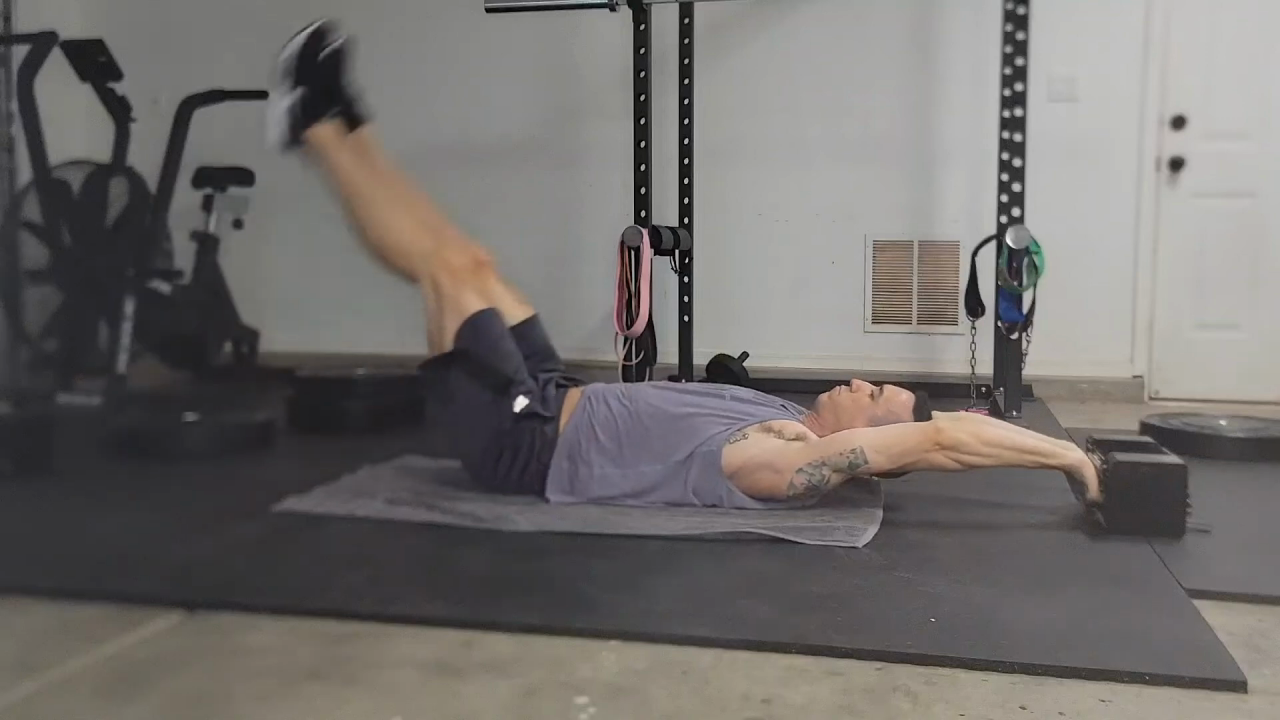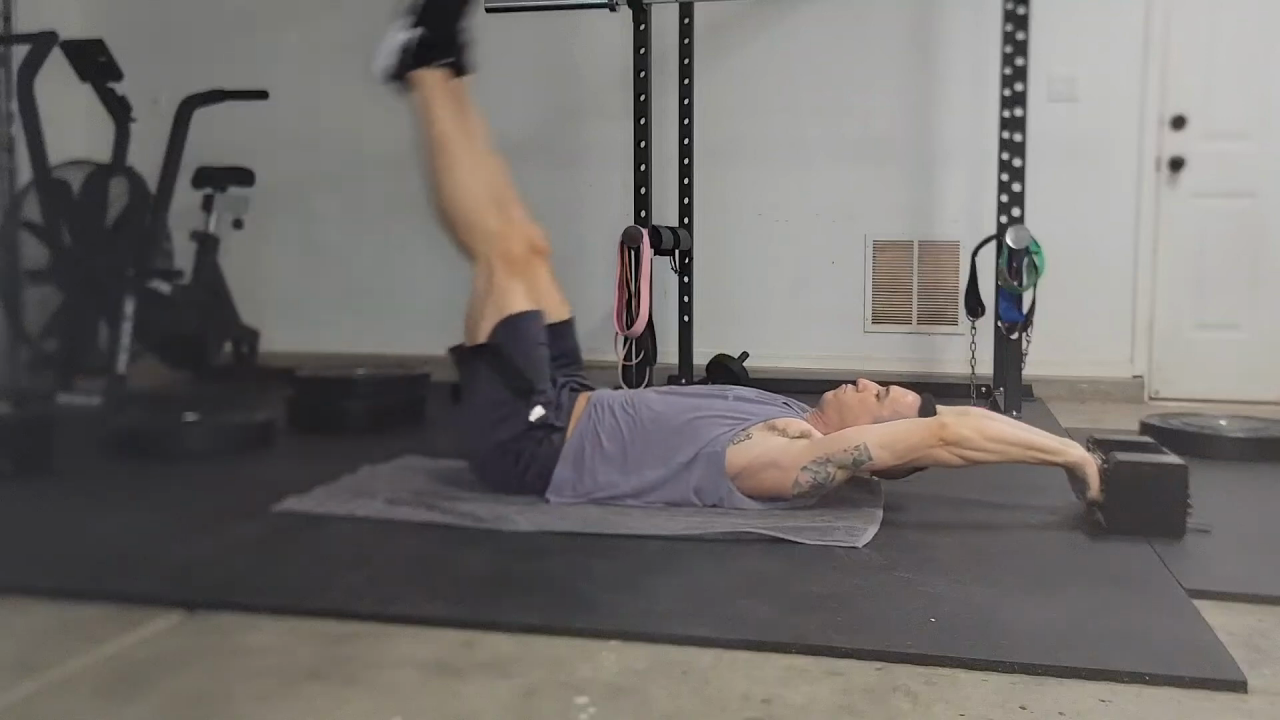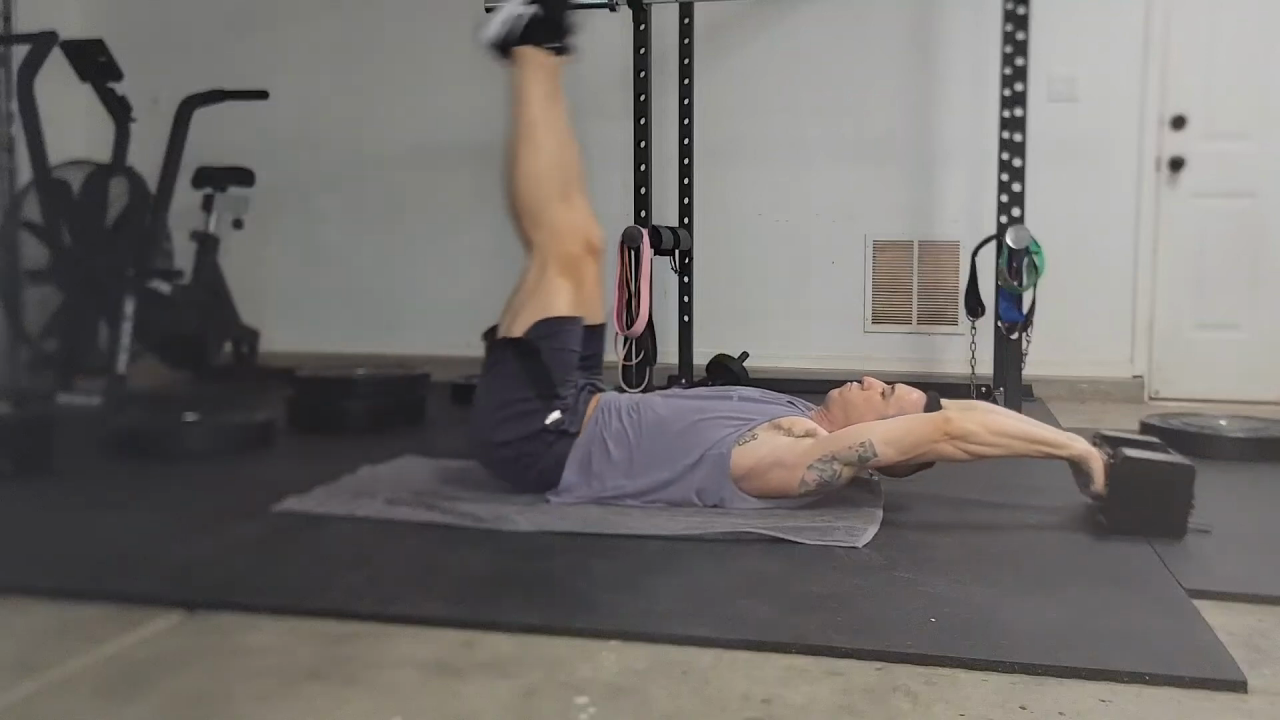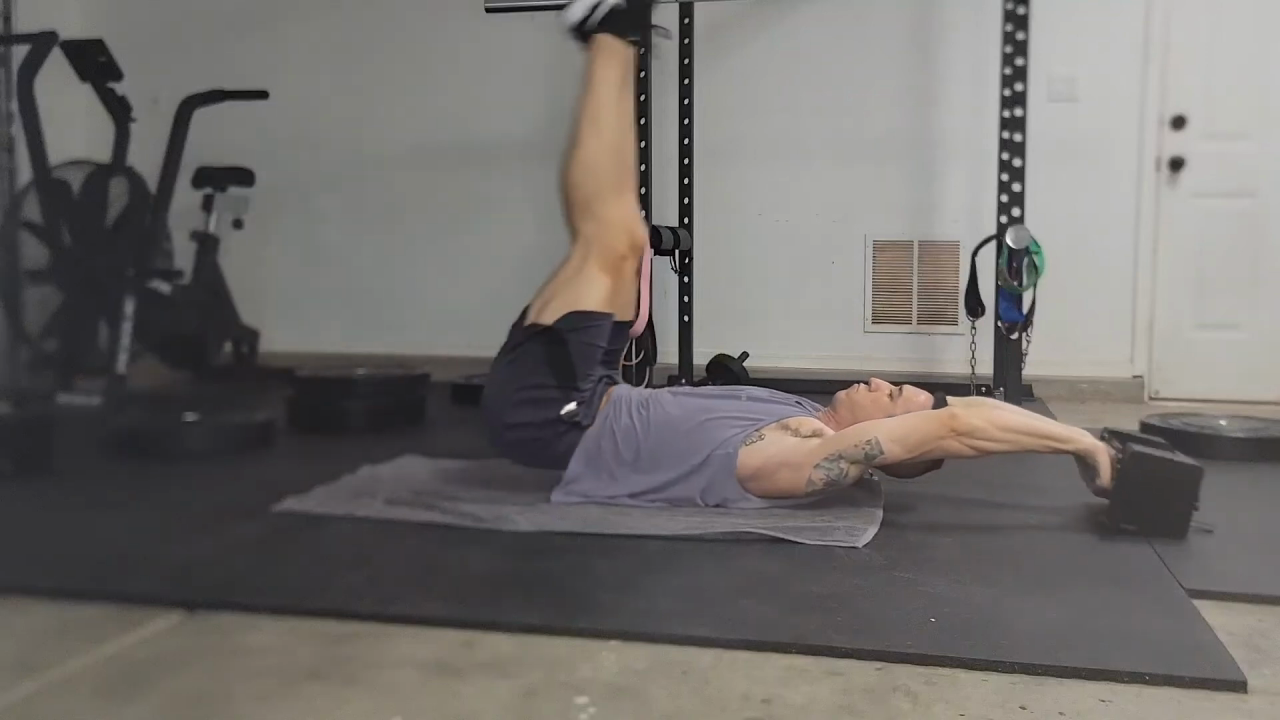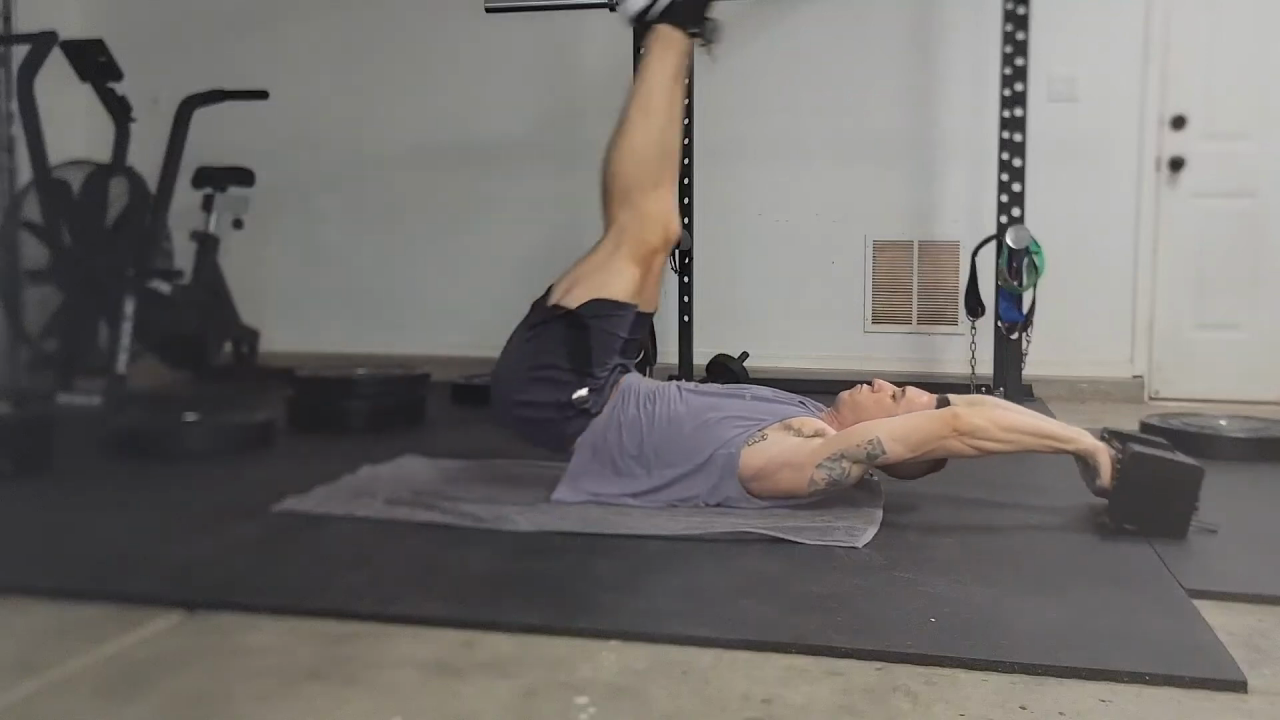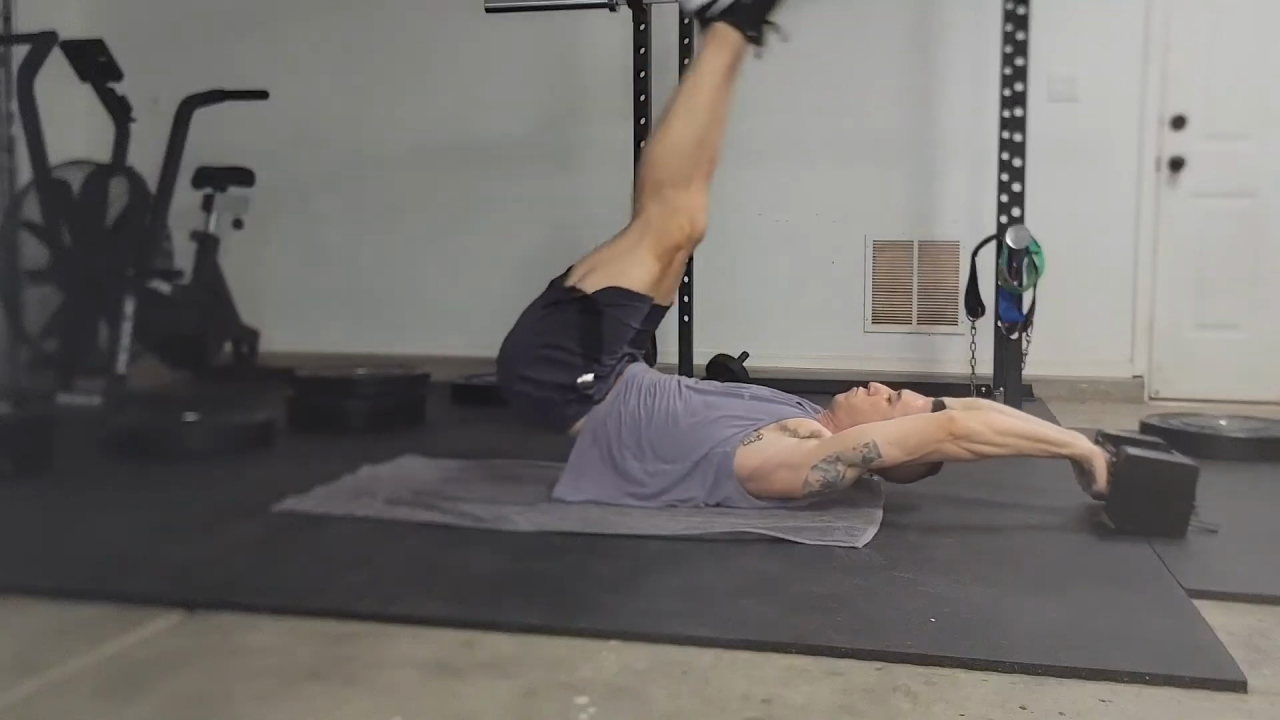
dt=0.1s
person 1, frame 1
left shoulder: (788, 464)
right shoulder: (802, 428)
left elbow: (940, 437)
left wrist: (1061, 449)
left hip: (533, 441)
right hip: (572, 408)
left knee: (453, 265)
right knee: (463, 267)
left ankle: (322, 124)
right ankle: (330, 123)
person 1, frame 2
left shoulder: (794, 462)
right shoulder: (811, 436)
left elbow: (945, 429)
left wrist: (1066, 447)
left hip: (536, 439)
right hip: (579, 415)
left knee: (511, 249)
right knee: (521, 252)
left ankle: (430, 67)
person 1, frame 3
left shoulder: (802, 460)
right shoulder: (813, 432)
left elbow: (950, 427)
right elbow: (954, 422)
left wrist: (1075, 444)
left hip: (536, 433)
right hip: (588, 423)
left knee: (567, 246)
person 1, frame 4
left shoulder: (806, 463)
right shoulder: (822, 434)
left elbow: (956, 424)
right elbow: (962, 418)
left wrist: (1078, 440)
left hip: (552, 419)
right hip: (594, 411)
left knee: (608, 239)
person 1, frame 5
left shoulder: (807, 462)
right shoulder: (824, 435)
left elbow: (957, 422)
left wrist: (1078, 441)
left hip: (558, 398)
right hip: (596, 398)
left knee: (641, 231)
person 1, frame 6
left shoulder: (803, 465)
right shoulder: (822, 436)
left wrist: (1073, 444)
left hip: (562, 375)
right hip: (612, 386)
left knee: (669, 223)
